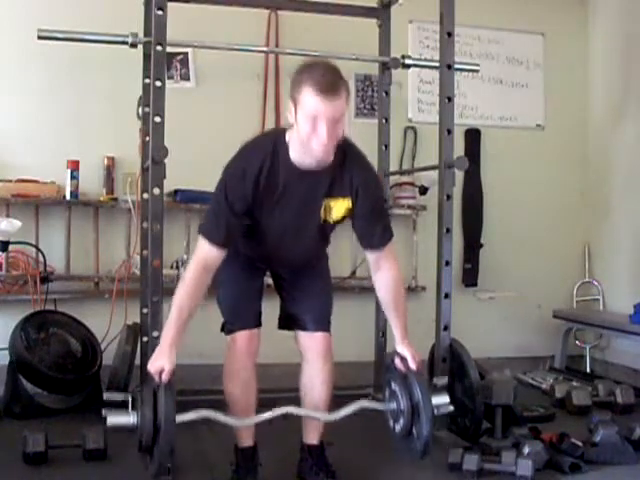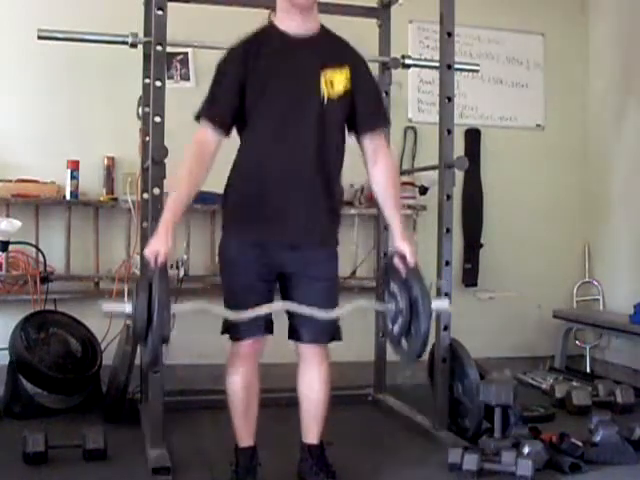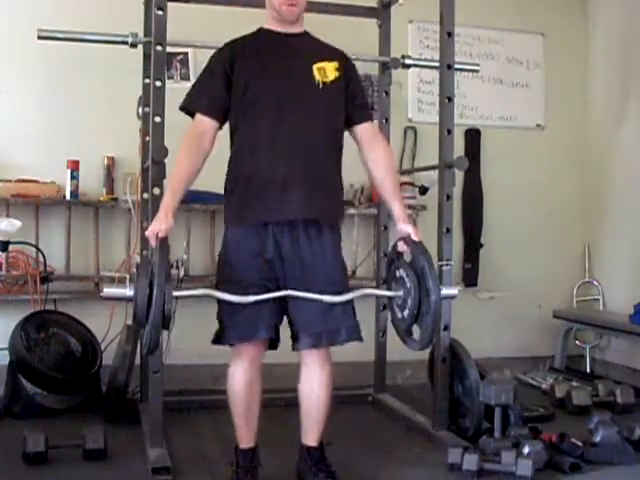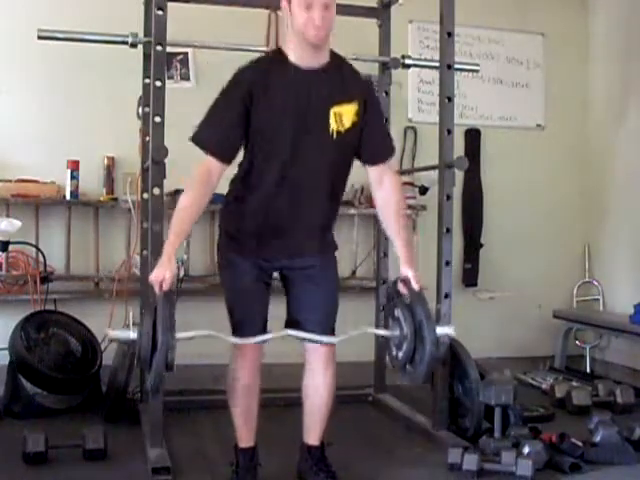
dt=0.4s
person 1, frame 1
left shoulder: (357, 174)
right shoulder: (252, 164)
left elbow: (382, 262)
right elbow: (204, 260)
left wrist: (400, 338)
right wrist: (168, 343)
left hip: (304, 255)
right hip: (243, 251)
left knee: (318, 346)
right knee: (243, 343)
person 1, frame 2
left shoulder: (346, 60)
right shoulder: (247, 56)
left elbow: (377, 149)
right elbow: (205, 144)
left wrist: (398, 232)
right wrist: (166, 226)
left hip: (315, 230)
right hip: (250, 228)
left knee: (315, 344)
right knee: (246, 342)
person 1, frame 3
left shoulder: (335, 60)
right shoulder: (237, 55)
left elbow: (369, 139)
right elbow: (201, 133)
left wrist: (400, 216)
right wrist: (167, 208)
left hip: (317, 224)
right hip: (251, 223)
left knee: (317, 348)
right knee: (247, 348)
person 1, frame 4
left shoulder: (356, 91)
right shoulder: (253, 82)
left elbow: (383, 179)
right elbow: (207, 171)
left wrist: (405, 261)
right wrist: (170, 254)
left hip: (312, 242)
right hip: (247, 238)
left knee: (322, 347)
right knee: (248, 346)
